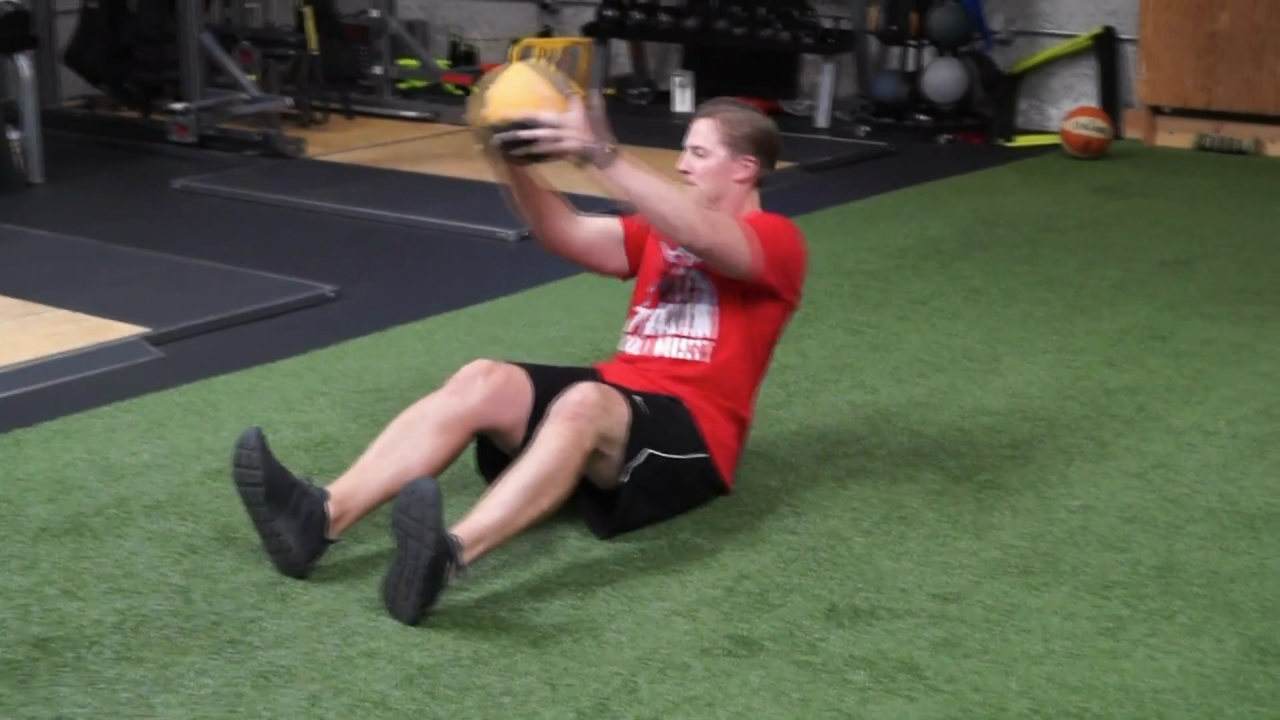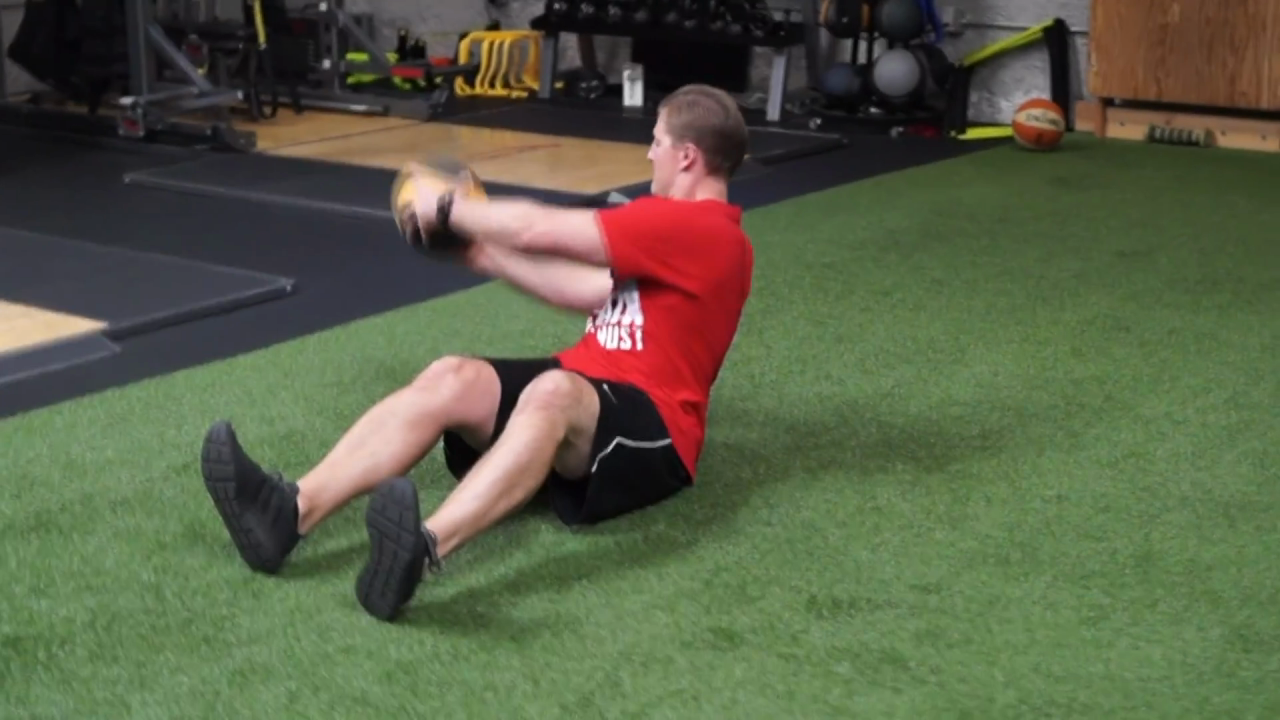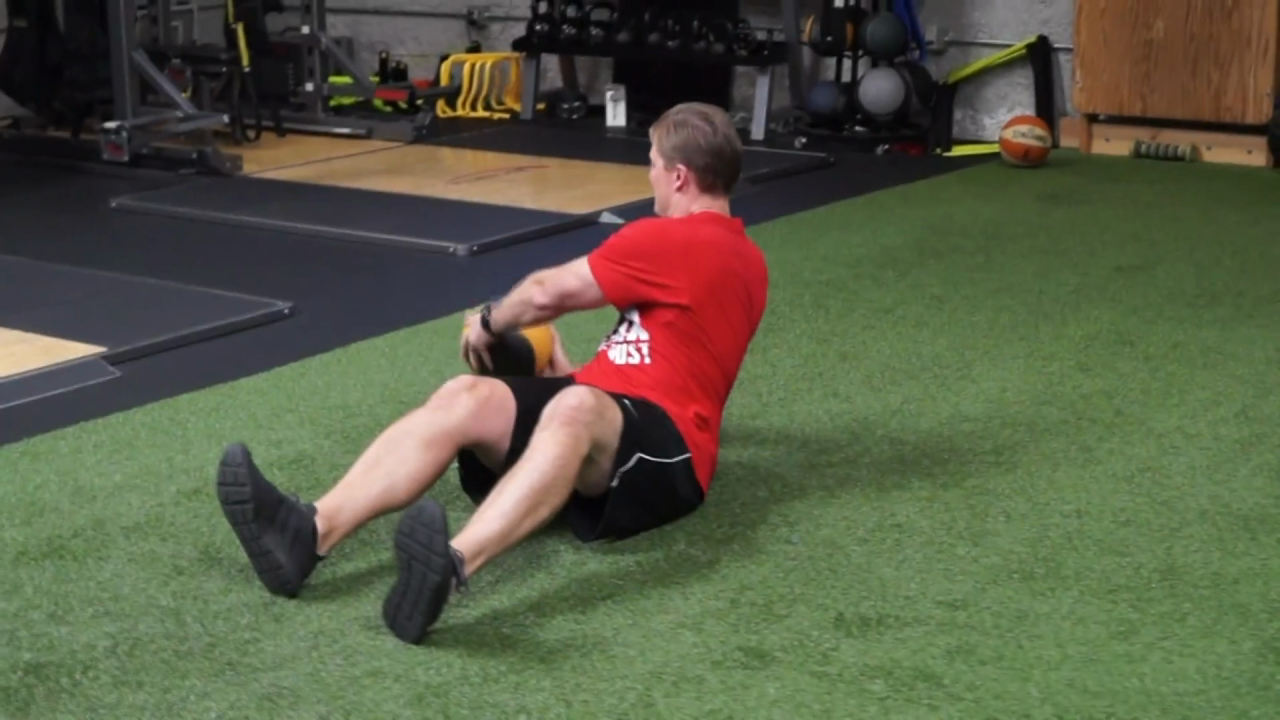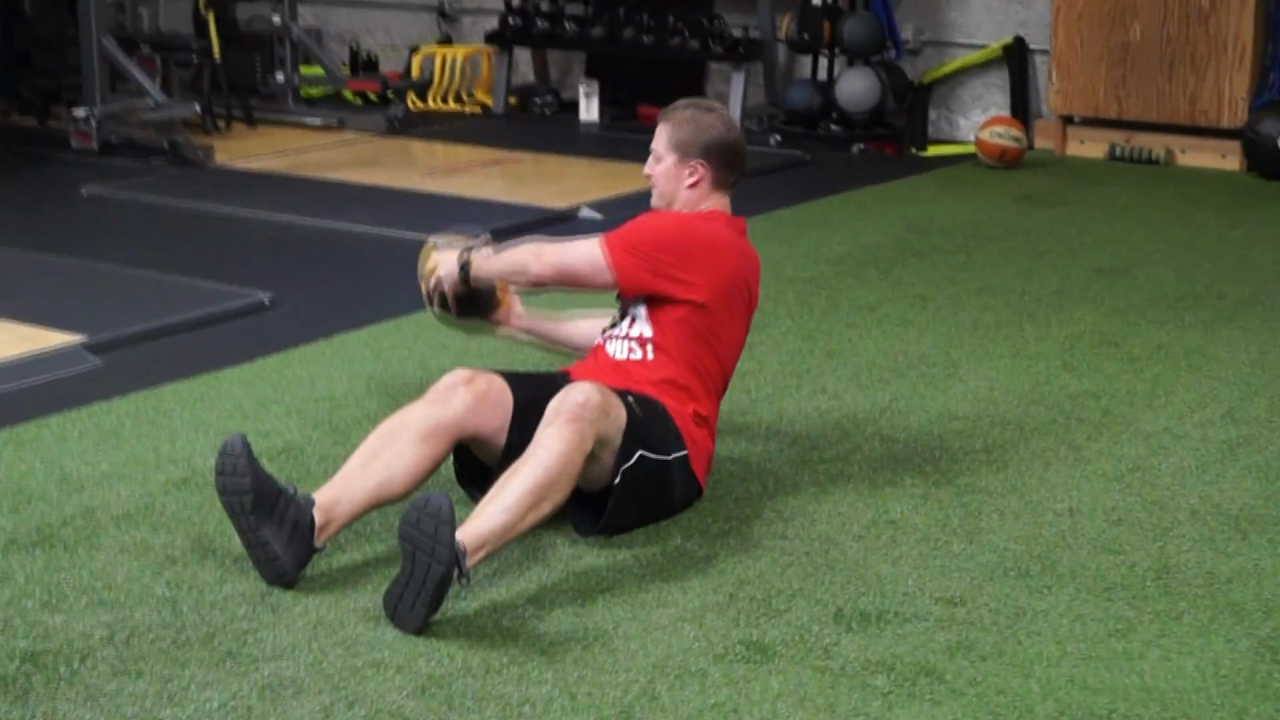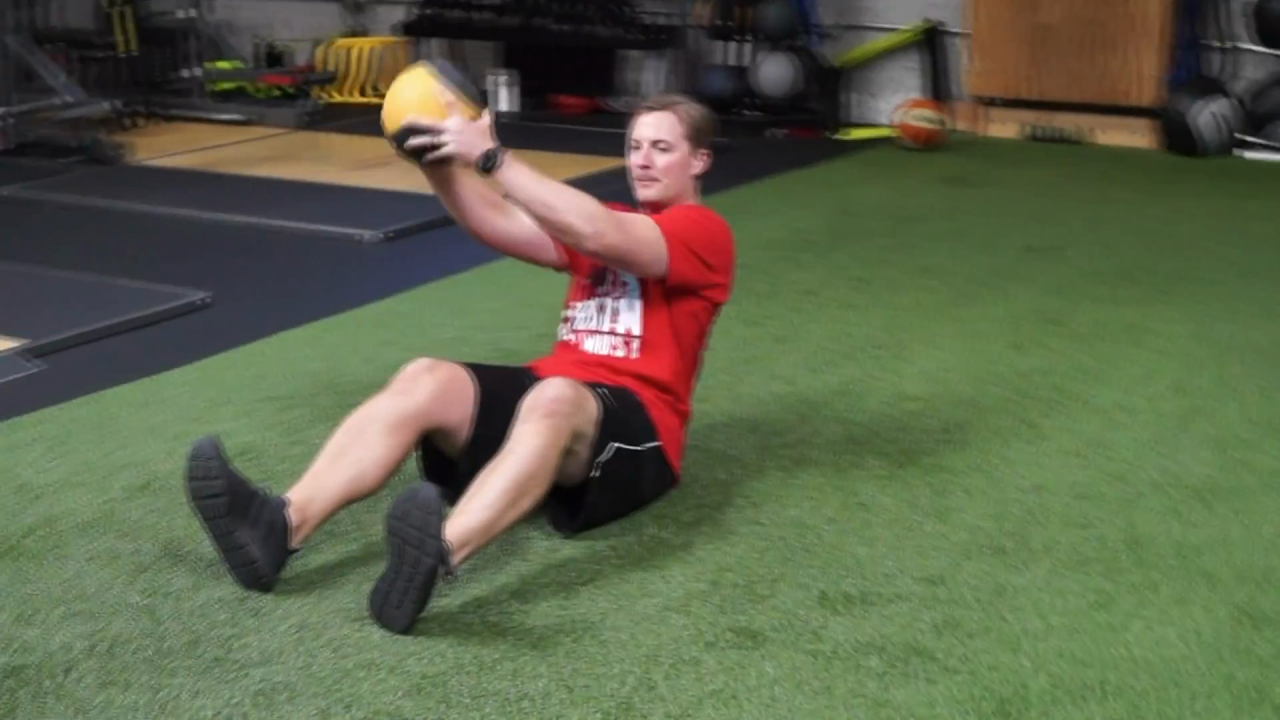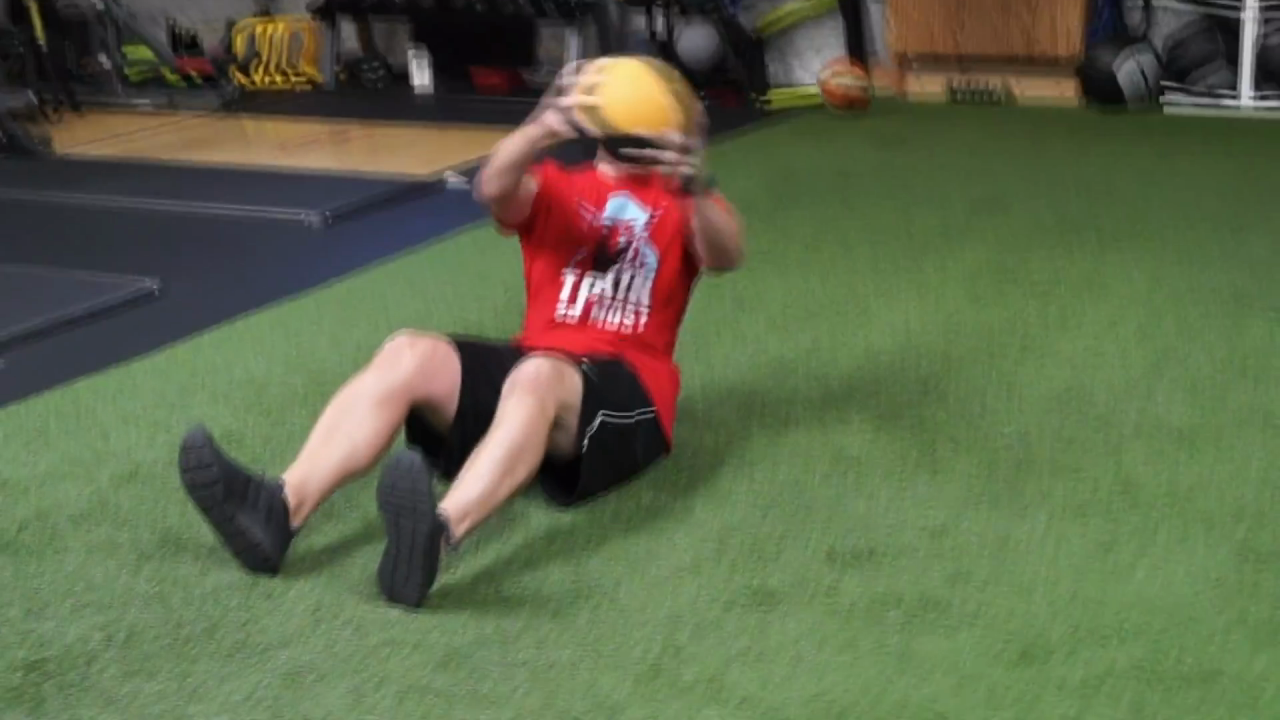
dt=0.4s
person 1, frame 1
left shoulder: (775, 242)
right shoulder: (664, 232)
left elbow: (695, 232)
right elbow: (570, 236)
left wrist: (604, 157)
right wrist: (515, 166)
left hip: (690, 433)
right hip: (617, 392)
left knee: (584, 404)
right knee: (482, 380)
left ankle: (449, 555)
right ankle: (323, 514)
person 1, frame 2
left shoulder: (693, 228)
right shoulder: (691, 227)
left elbow: (538, 231)
right elbow: (612, 299)
left wrist: (446, 208)
right wrist: (494, 260)
left hip: (650, 428)
left knee: (553, 392)
right knee: (451, 378)
left ankle: (423, 548)
right ankle: (293, 509)
person 1, frame 3
left shoulder: (671, 240)
right shoulder: (735, 256)
left elbow: (548, 292)
left wrist: (488, 323)
right wrist: (568, 371)
left hip: (665, 441)
left knee: (575, 407)
right knee: (465, 396)
left ankle: (452, 565)
right ankle: (311, 531)
person 1, frame 4
left shoulder: (696, 237)
right shoulder: (696, 243)
left elbow: (546, 265)
left wrist: (466, 265)
right wrist: (523, 321)
left hip: (661, 435)
left knee: (580, 402)
right knee: (463, 389)
left ankle: (452, 558)
right ankle: (308, 523)
person 1, frame 5
left shoulder: (703, 233)
right shoulder: (608, 228)
left elbow: (601, 234)
right elbow: (493, 223)
left wrist: (490, 157)
right wrist: (438, 158)
left hip: (635, 423)
right hip: (551, 388)
left knee: (554, 399)
right knee: (427, 379)
left ankle: (438, 555)
right ankle: (283, 525)
person 1, frame 6
left shoulder: (680, 205)
right shoulder: (551, 185)
left elbow: (724, 256)
right elbow: (491, 188)
left wrist: (697, 184)
right wrist: (543, 128)
left hip: (623, 386)
right hip: (532, 363)
left knee: (536, 377)
right knee: (410, 352)
left ankle: (436, 534)
right ankle: (281, 508)
